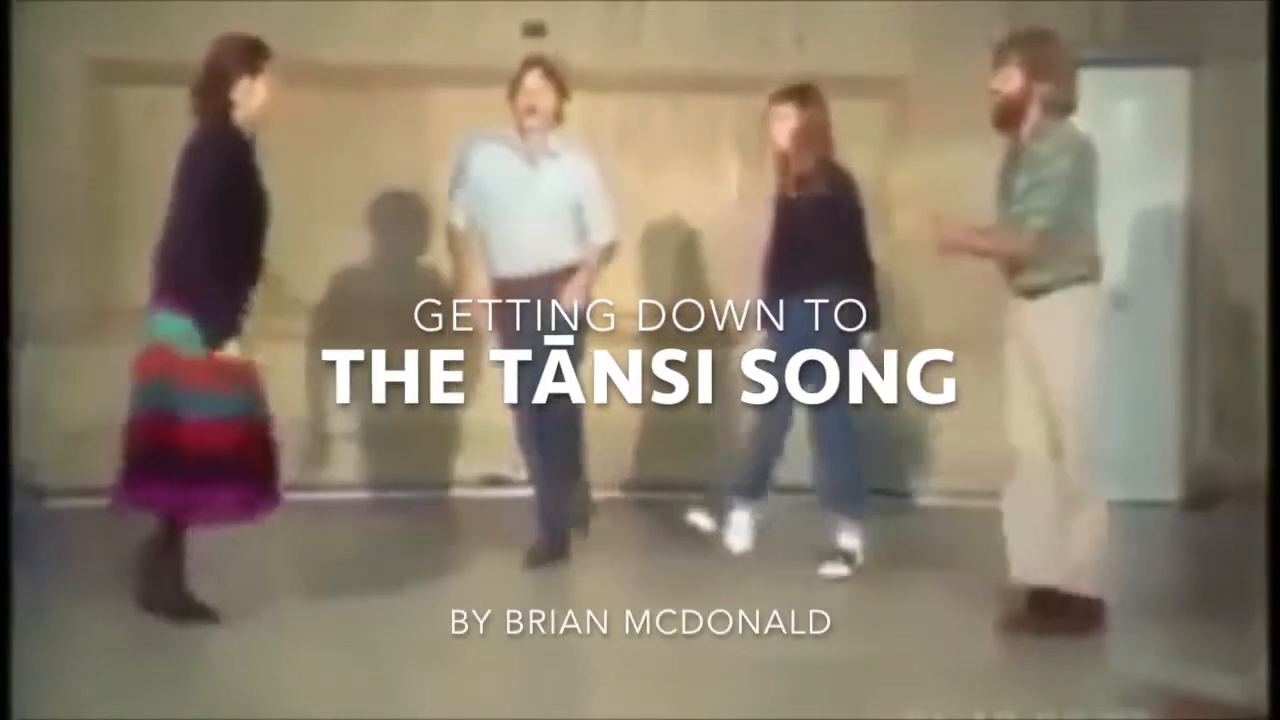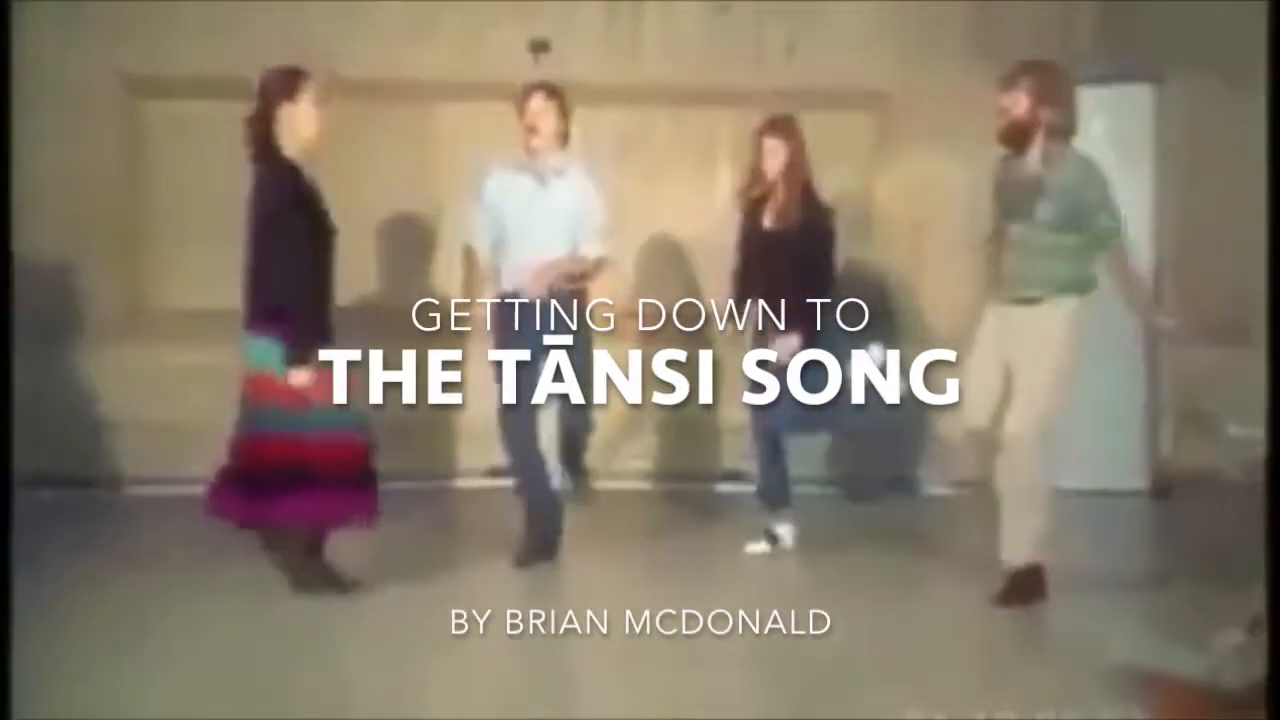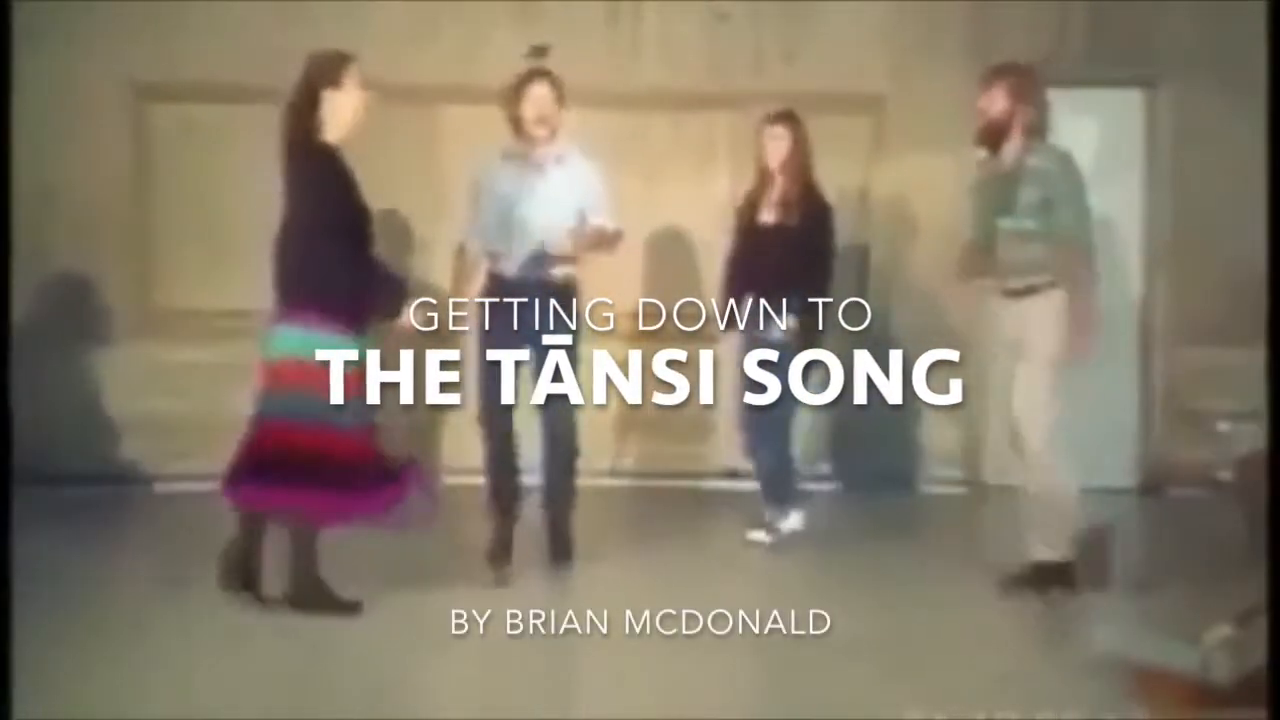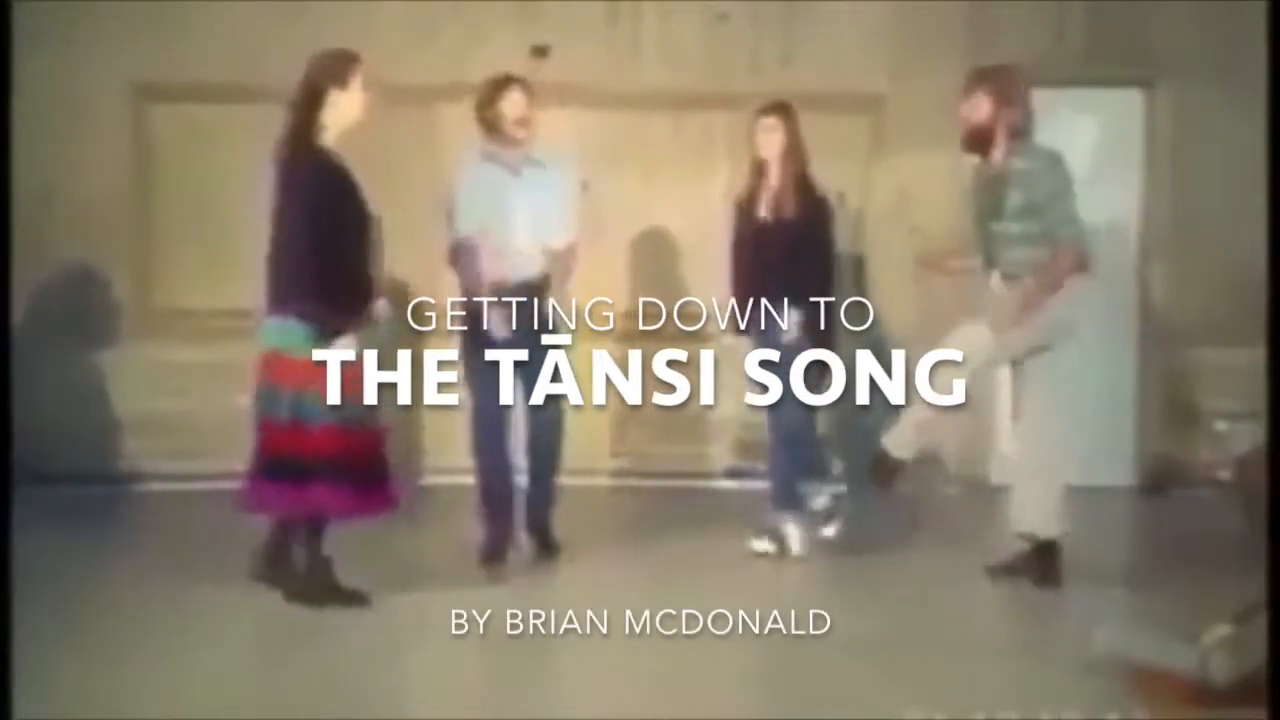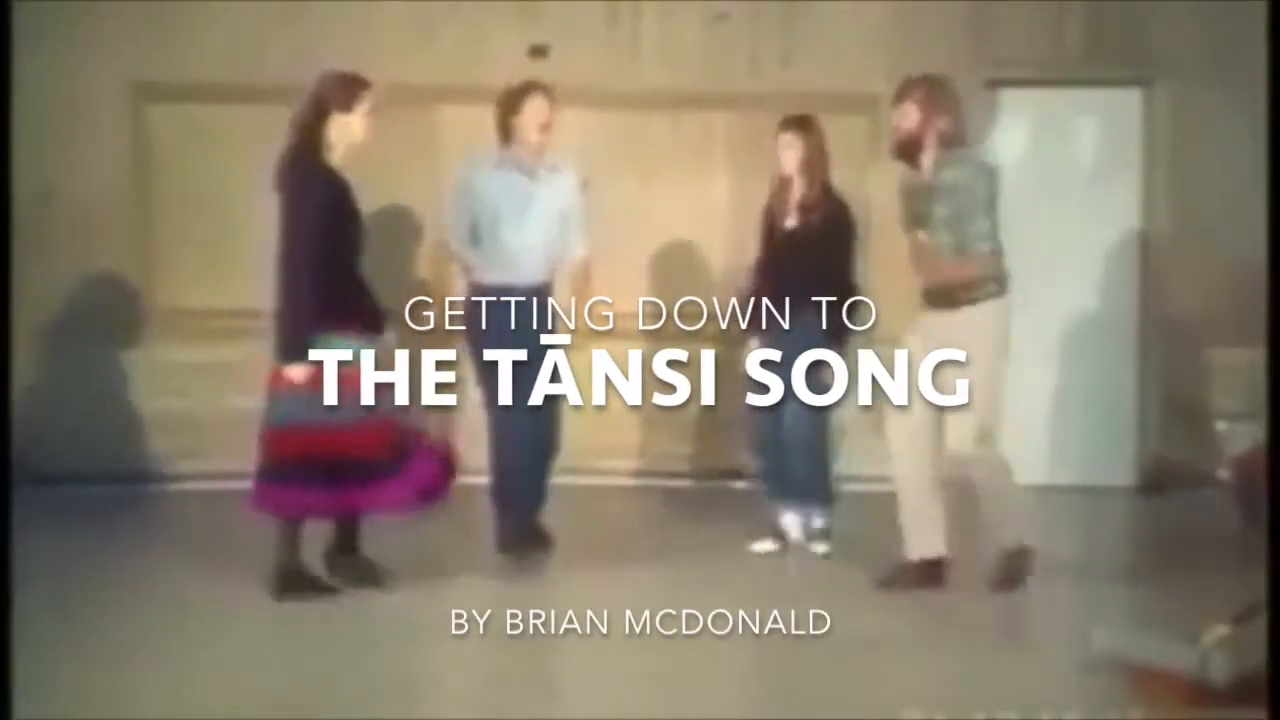
dt=0.7s
person 1, frame 1
left shoulder: (224, 148)
right shoulder: (217, 150)
right elbow: (195, 245)
left wrist: (239, 297)
right wrist: (219, 328)
left hip: (201, 319)
right hip: (195, 323)
left knee: (193, 445)
right knee: (199, 446)
left ankle: (162, 570)
right ankle: (162, 575)
person 1, frame 2
left shoulder: (285, 179)
right shoulder: (281, 183)
right elbow: (287, 272)
left wrist: (307, 346)
right wrist: (299, 354)
left hip: (291, 339)
right hip: (285, 343)
left knee: (322, 452)
right knee: (310, 452)
left ankle: (307, 560)
person 1, frame 3
left shoulder: (316, 163)
right shoulder: (320, 165)
right elbow: (334, 254)
left wrist: (387, 294)
right wrist: (395, 300)
left hip: (319, 323)
right hip: (318, 328)
left knee: (316, 451)
right knee: (321, 452)
person 1, frame 4
left shoulder: (320, 163)
right shoulder: (310, 165)
right elbow: (299, 251)
left wrist: (366, 296)
right wrist: (332, 327)
left hip: (320, 322)
right hip: (308, 328)
left knee: (316, 441)
right knee: (320, 444)
left ankle: (279, 556)
right ankle: (309, 567)
person 1, frame 5
left shoulder: (316, 178)
right shoulder: (316, 183)
right elbow: (301, 268)
left wrist: (374, 316)
right wrist: (298, 350)
left hip: (331, 334)
right hip: (322, 340)
left knee: (322, 449)
right knee: (351, 442)
left ankle: (291, 566)
right ankle: (343, 553)
person 2, frame 1
left shoulder: (1066, 150)
right shoulder: (1022, 148)
left elbow: (1027, 241)
left wrist: (959, 240)
left hip: (1063, 306)
right hip: (1025, 305)
left knee: (1073, 452)
right knee: (1029, 448)
left ankle: (1083, 593)
right ankle: (1043, 583)
person 2, frame 2
left shoulder: (1079, 175)
right shoulder: (1007, 169)
left elbow: (1114, 249)
left wrist: (1148, 312)
left hip: (1049, 316)
right hip: (1001, 311)
left knee: (1020, 438)
right knee: (975, 422)
left ankle: (1026, 563)
right ankle: (1023, 544)
person 2, frame 3
left shoulder: (1053, 167)
right shoulder: (989, 171)
left elbow: (1078, 250)
left wrist: (1079, 326)
right wrist: (970, 263)
left hip: (1048, 307)
right hip: (1007, 308)
left knee: (1033, 430)
right knee: (1018, 433)
left ankle: (1057, 554)
right ankle: (1048, 554)
person 2, frame 4
left shoulder: (1041, 166)
right shoulder: (986, 173)
left elbow: (1070, 251)
left wrist: (1023, 300)
right wrist: (961, 263)
left hip: (1045, 300)
right hip: (1017, 299)
left knee: (953, 355)
left ankle: (896, 449)
right ankle: (1041, 545)
person 2, frame 5
left shoulder: (970, 175)
right shoulder: (914, 182)
left elbow: (986, 260)
left wrist: (935, 273)
left hip: (972, 317)
right hip: (929, 317)
left knee: (967, 442)
right knee: (904, 430)
left ankle: (1013, 544)
right ankle: (924, 555)
person 3, frame 1
left shoulder: (578, 164)
right shoulder: (481, 156)
left elbow: (603, 237)
right elbow: (461, 222)
left wrist: (583, 281)
right wrist: (473, 276)
left hip: (562, 289)
right hip: (511, 295)
left knee: (555, 393)
right knee: (530, 411)
left ankle: (572, 479)
right ankle: (552, 527)
person 3, frame 2
left shoulder: (580, 186)
right shoulder: (498, 181)
left elbow: (594, 258)
right elbow: (483, 248)
left wrist: (553, 272)
right wrist: (485, 294)
left hip: (563, 308)
right hip: (513, 309)
left knee: (574, 413)
right knee: (515, 420)
left ankle: (571, 457)
right ankle: (543, 524)
person 3, frame 3
left shoulder: (581, 168)
right shoulder: (494, 172)
left elbow: (609, 232)
right elbow: (478, 244)
left wrist: (581, 240)
right wrist: (466, 300)
left hip: (555, 298)
right hip: (504, 298)
left knee: (558, 418)
right knee: (495, 412)
left ankle: (558, 524)
right ankle: (504, 527)
person 3, frame 4
left shoulder: (554, 174)
right shoulder: (469, 175)
left elbow: (565, 248)
right elbow: (462, 248)
left wrist: (548, 297)
right wrist: (487, 302)
left hip: (537, 306)
right hip: (486, 308)
left knee: (547, 417)
right knee: (489, 419)
left ankle: (539, 517)
right ankle: (497, 528)
person 3, frame 5
left shoulder: (565, 181)
right shoulder: (478, 178)
left elbow: (576, 252)
right elbow: (459, 246)
left hip: (536, 304)
right hip: (489, 307)
left knee: (543, 416)
right knee: (506, 415)
left ankle: (525, 515)
right ankle: (511, 522)
person 4, frame 1
left shoulder: (833, 183)
right shoulder: (788, 187)
left elbow: (857, 258)
left wrist: (864, 324)
right wrist: (771, 313)
left hip: (825, 319)
right hip: (790, 318)
left knee: (831, 423)
right knee: (771, 416)
left ankle: (848, 539)
right ankle: (739, 516)
person 4, frame 2
left shoulder: (811, 212)
right shoulder: (755, 208)
left elbow: (821, 282)
right elbow: (747, 270)
left wrist: (799, 333)
right wrist: (742, 315)
left hip: (799, 331)
right hip: (769, 330)
left knee: (771, 422)
right knee: (767, 426)
right ankle: (779, 523)
person 4, frame 3
left shoulder: (812, 206)
right shoulder: (753, 203)
left elbow: (820, 275)
right elbow: (738, 265)
left wrist: (797, 318)
left hip: (790, 326)
right hip: (758, 323)
left knee: (767, 419)
right knee: (759, 421)
left ankle: (781, 513)
right ankle: (783, 509)
person 4, frame 4
left shoulder: (809, 202)
right shoulder: (749, 202)
left elbow: (822, 271)
left wrist: (803, 314)
right wrist: (744, 317)
left hip: (799, 325)
right hip: (765, 325)
left knee: (791, 420)
right knee: (785, 422)
left ankle: (790, 523)
right ankle: (790, 522)
person 4, frame 5
left shoulder: (832, 213)
right shoulder: (775, 208)
left elbow: (840, 283)
left wrist: (835, 340)
right wrist: (757, 328)
left hip: (815, 335)
right hip: (777, 331)
left knee: (806, 430)
right knee: (764, 426)
left ankle: (819, 520)
right ankle: (788, 518)
